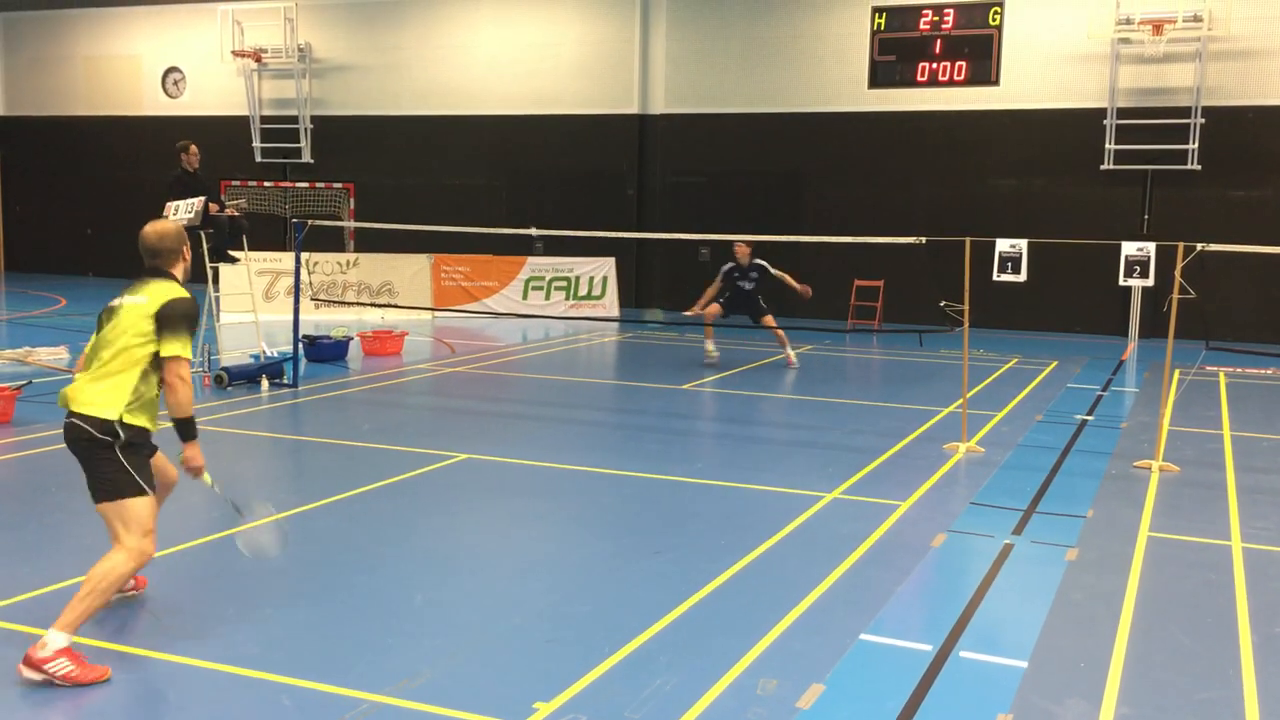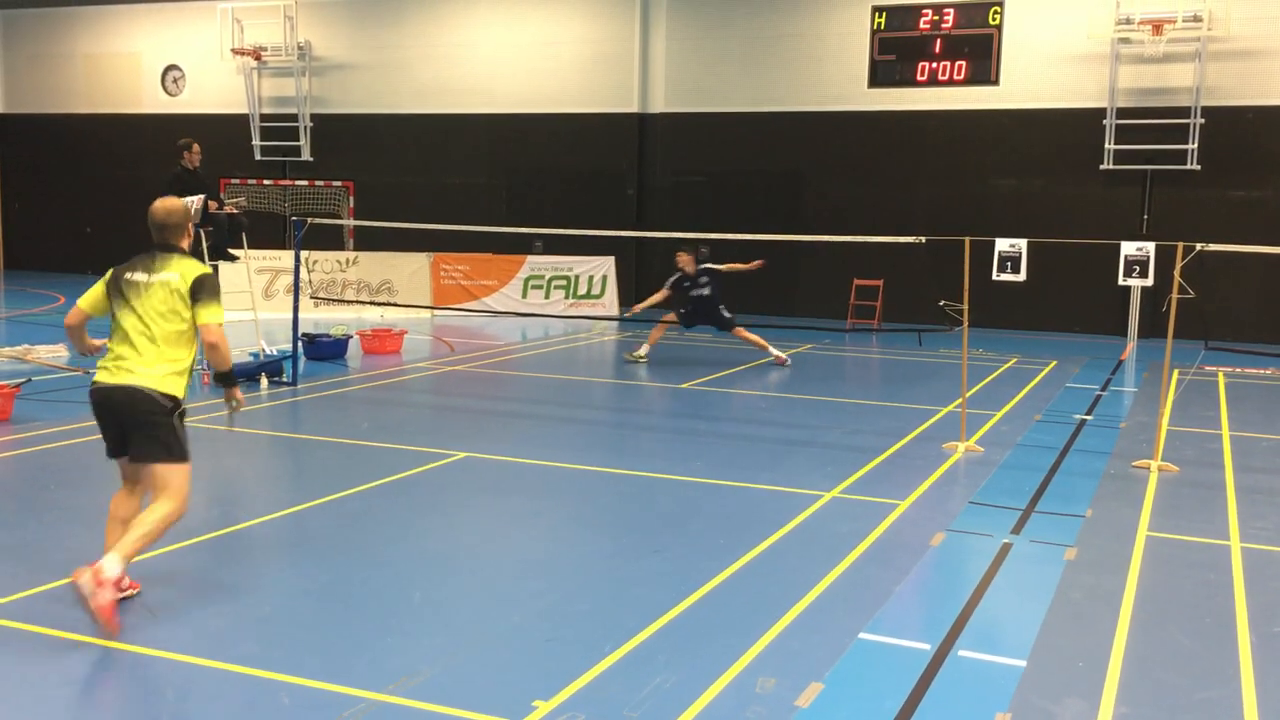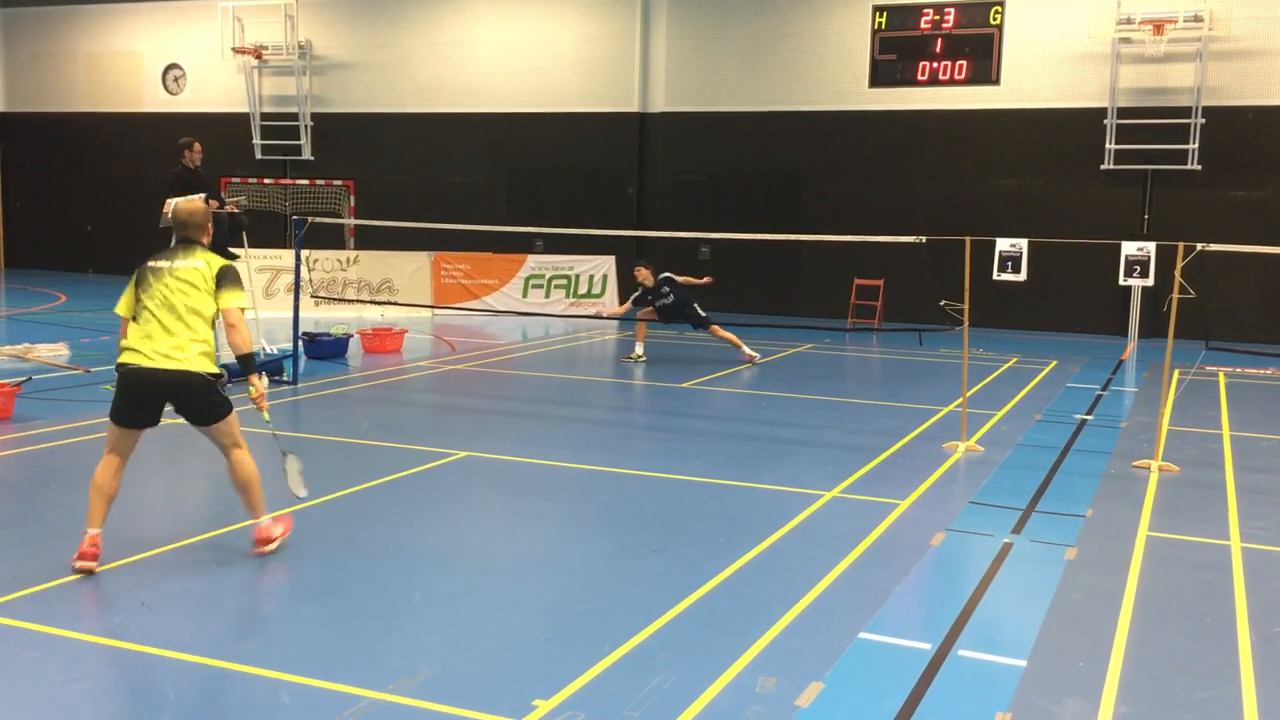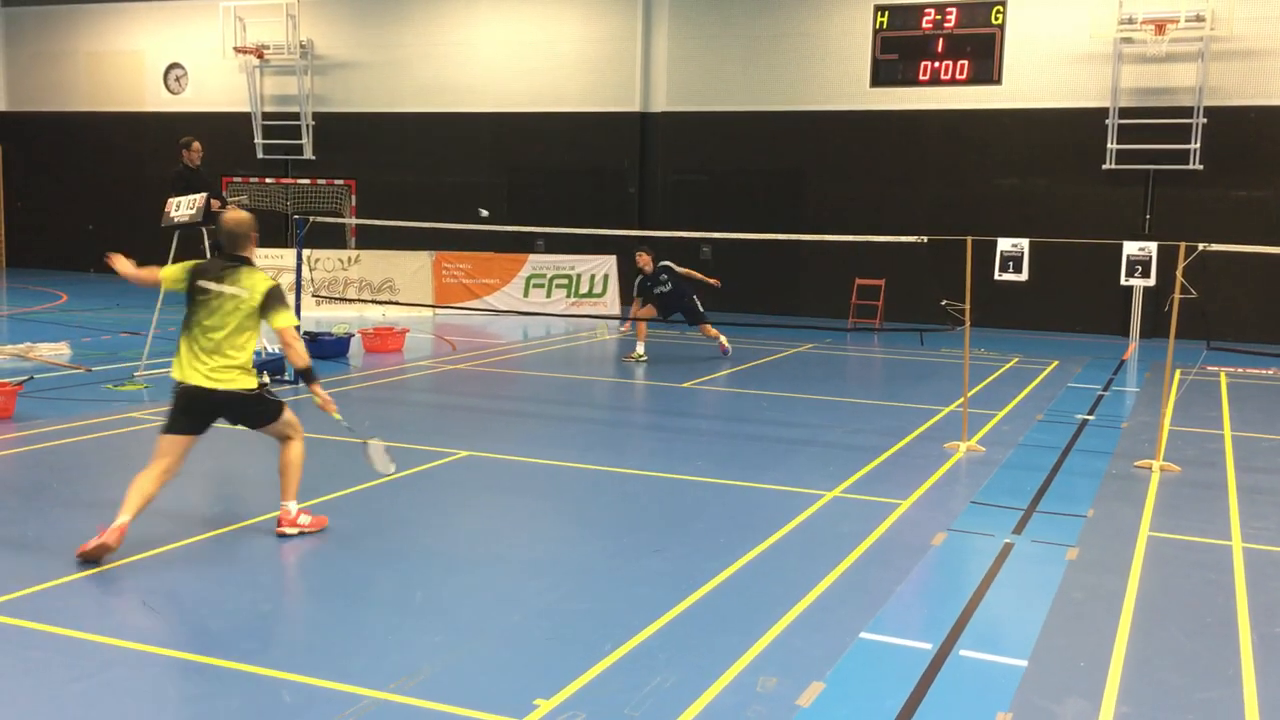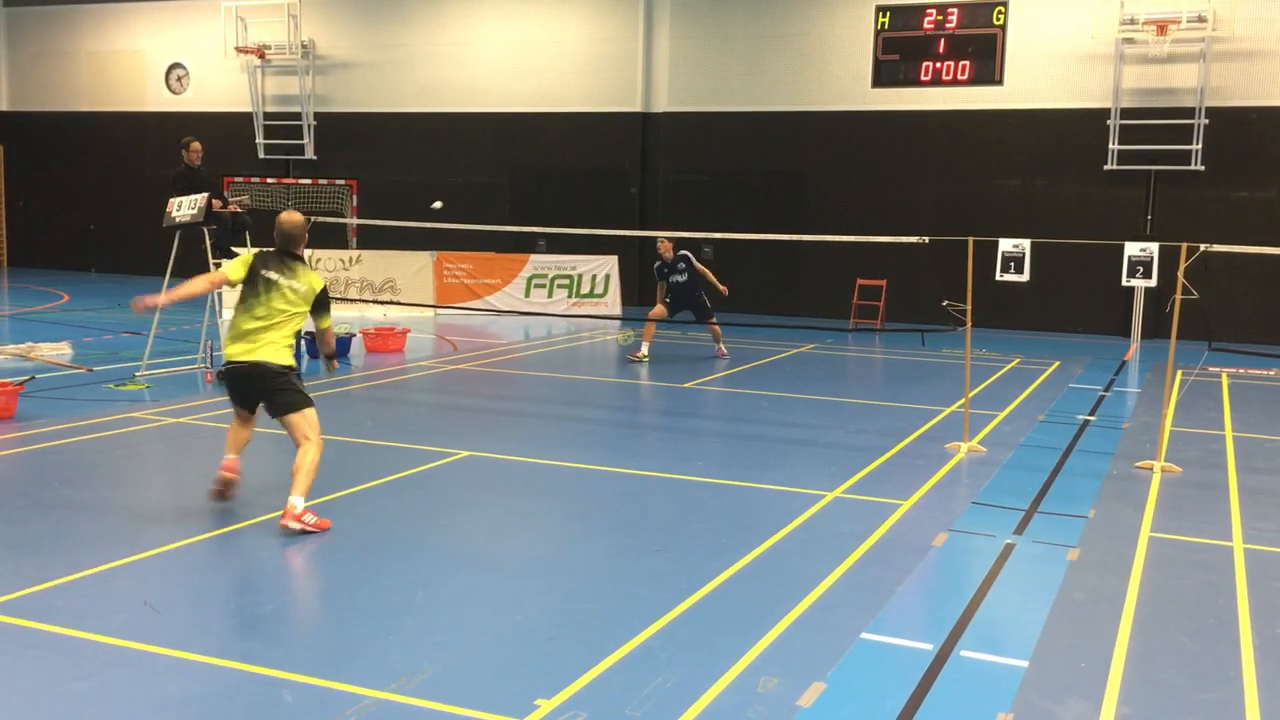
dt=0.2s
person 1, frame 1
left shoulder: (125, 297)
right shoulder: (177, 302)
left elbow: (89, 361)
right elbow: (175, 377)
right wrist: (189, 438)
left hip: (82, 418)
right hip: (107, 429)
left knee: (163, 481)
right knee: (138, 547)
left ankle: (115, 578)
right ankle: (48, 649)
person 1, frame 2
left shoulder: (121, 272)
right shoulder: (199, 276)
left elbow: (72, 322)
right elbow: (212, 340)
left wrist: (87, 347)
right wrist: (231, 386)
left hip: (108, 390)
right hip: (155, 396)
left knee: (135, 485)
right knee: (172, 502)
left ankle: (111, 574)
right ankle: (103, 573)
person 1, frame 3
left shoulder: (148, 266)
right shoulder: (219, 268)
left elbow: (124, 328)
right elbow: (234, 322)
right wrist: (252, 375)
left hip: (136, 369)
right hip: (191, 373)
left knee: (114, 455)
right knee: (234, 446)
left ankle: (90, 542)
right ankle: (264, 528)
person 1, frame 4
left shoulder: (197, 271)
right shoulder: (266, 287)
left elbow: (146, 277)
right elbow: (289, 338)
left wrist: (125, 268)
right wrist: (314, 385)
left hip: (191, 388)
right hip: (240, 390)
left knee: (159, 468)
right knee: (293, 435)
left ankle: (115, 530)
right ankle: (290, 515)
person 1, frame 5
left shoulder: (254, 261)
right shoulder: (315, 284)
left elbow: (210, 281)
right elbow: (326, 334)
left wrist: (163, 298)
right wrist: (331, 358)
left hip: (238, 364)
right hip: (277, 369)
left knee: (243, 418)
right knee: (311, 440)
left ankle: (229, 465)
right ankle: (296, 509)
